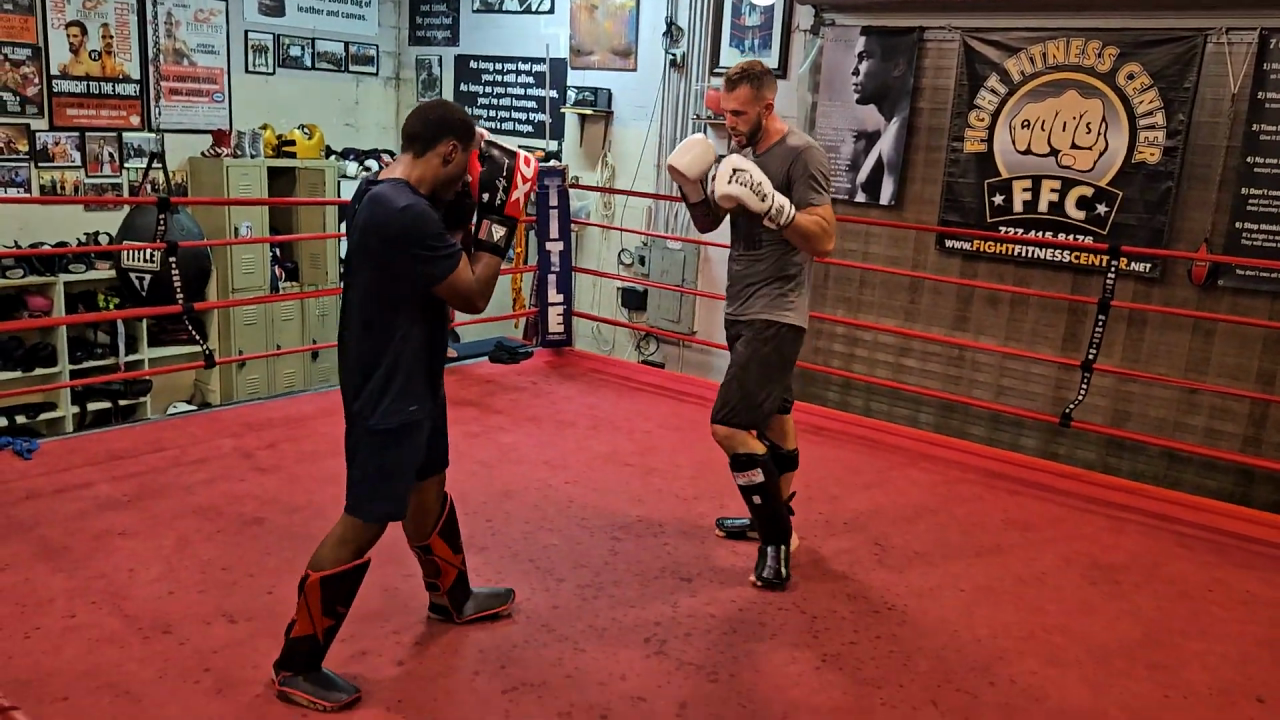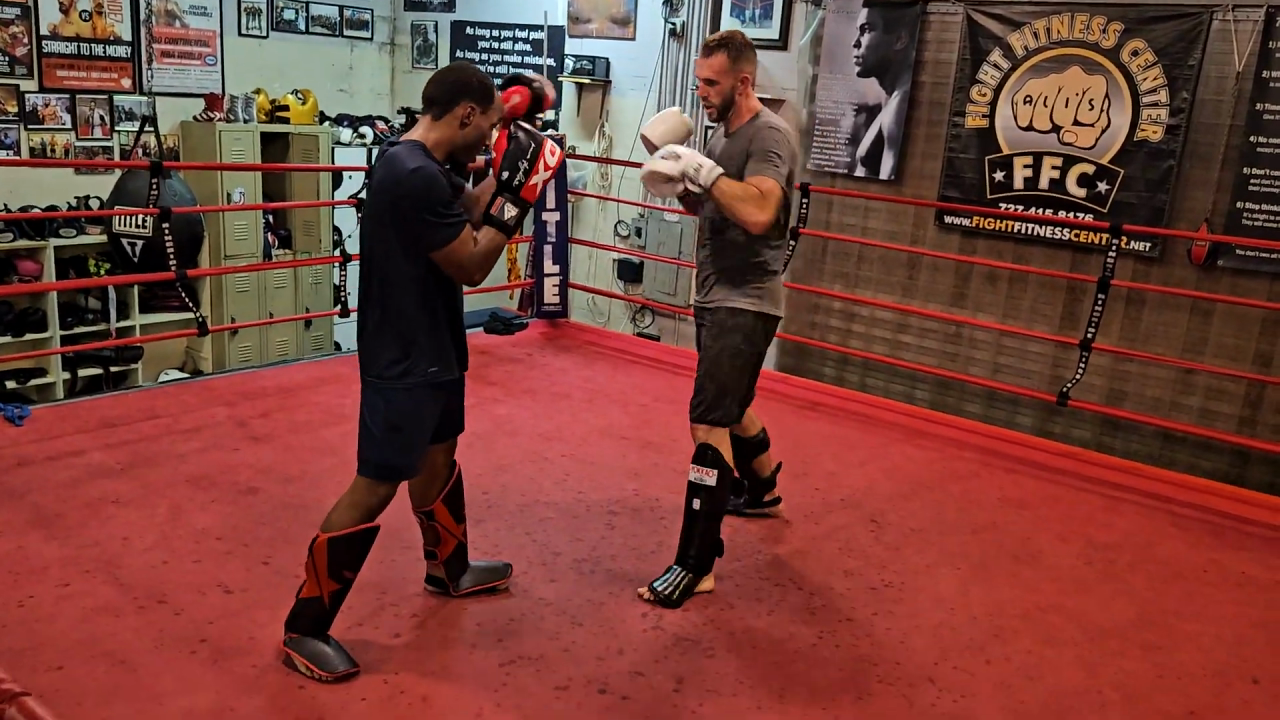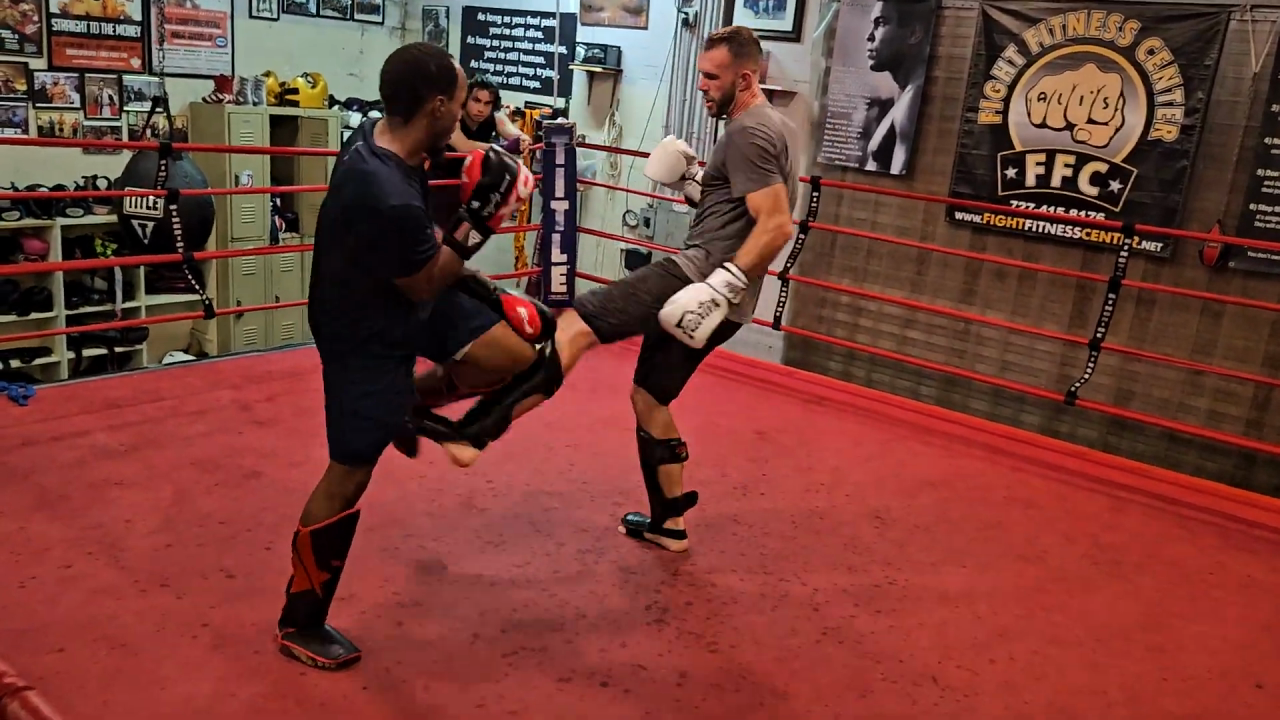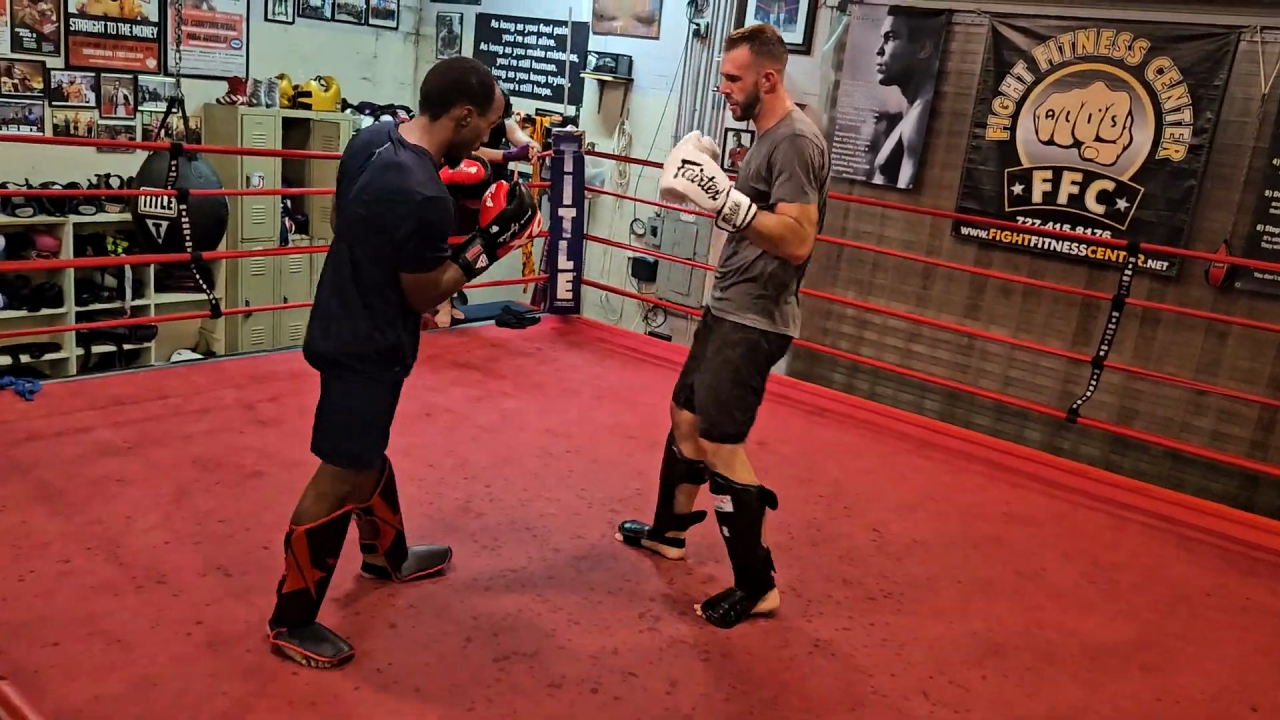
dt=0.4s
person 1, frame 1
left shoulder: (384, 192)
right shoulder: (404, 214)
left elbow: (437, 252)
right elbow: (473, 294)
left wrist: (474, 203)
right wrist: (499, 214)
left hip: (413, 379)
right hip: (387, 391)
left knee: (429, 486)
right knee: (364, 522)
left ankle: (451, 596)
right ankle: (296, 664)
person 1, frame 2
left shoulder: (417, 160)
right shoulder: (415, 176)
left elbow: (469, 215)
right elbow: (472, 265)
left wrist: (504, 178)
right wrist: (519, 192)
left hip: (431, 342)
right hip: (404, 354)
left knee: (438, 454)
right knee: (376, 485)
left ankle: (448, 568)
right ankle: (306, 626)
person 1, frame 3
left shoulder: (387, 141)
right shoulder: (392, 201)
right elbow: (425, 280)
left wrist: (476, 237)
right wrist: (479, 220)
left hip: (412, 302)
right hip: (364, 332)
left knee: (515, 350)
right knee: (349, 473)
left ankle: (412, 400)
right ankle: (300, 623)
person 1, frame 4
left shoulder: (375, 138)
right shoulder: (423, 197)
right elbow: (424, 297)
right wrist: (489, 243)
left hip: (359, 320)
right hip: (368, 344)
left knee: (371, 450)
right knee: (344, 472)
left ankle: (386, 553)
right ankle: (291, 620)
person 2, frame 1
left shoulder: (802, 155)
right shoulder: (741, 153)
left elbow: (823, 240)
right elbow: (708, 223)
left wrist: (769, 202)
right wrist: (691, 187)
left hip: (774, 318)
right hip: (741, 312)
left knee: (730, 427)
right knee: (770, 418)
left ankle: (776, 538)
right ankle: (773, 516)
person 2, frame 2
left shoulder: (770, 135)
right shoulder: (721, 132)
left elbow: (756, 214)
right elbow: (701, 204)
left wrist: (698, 169)
right wrist: (668, 168)
left hip: (745, 303)
right hip: (714, 297)
left knee: (708, 427)
right knee: (732, 405)
left ankle: (696, 563)
right ankle: (761, 489)
person 2, frame 3
left shoulder: (750, 131)
right shoulder: (767, 126)
left elbow: (777, 225)
left wrist: (721, 284)
right wrist: (699, 181)
left hip: (698, 278)
right hip: (716, 291)
left knee: (574, 329)
right knee: (648, 398)
left ankle: (471, 431)
right ankle: (669, 520)
person 2, frame 4
left shoulder: (795, 141)
right shoulder: (768, 135)
left elbow: (796, 242)
left wrist: (724, 198)
right wrist: (709, 191)
left hip: (753, 319)
right hip: (735, 310)
left knee: (719, 444)
right knee: (688, 420)
left ankle: (755, 584)
right ankle: (668, 528)
